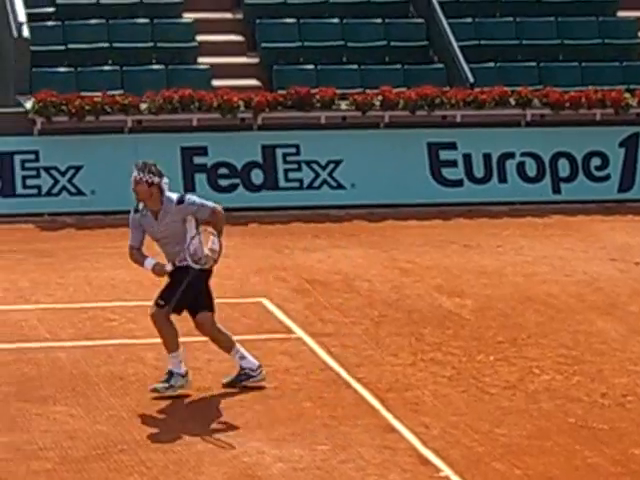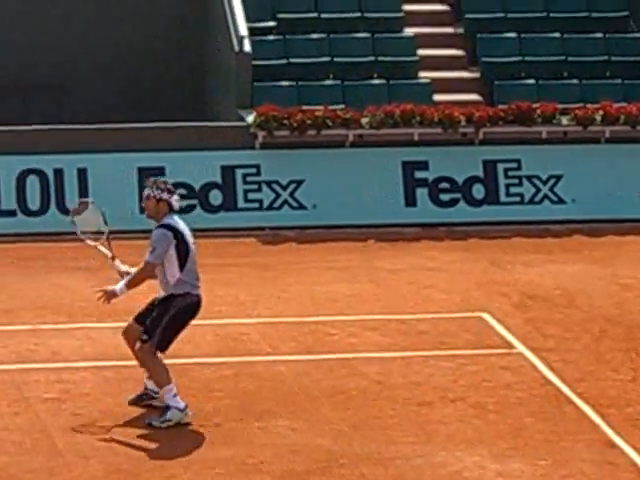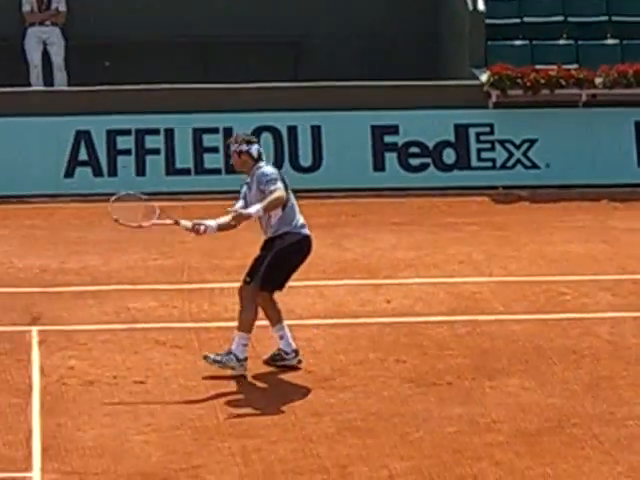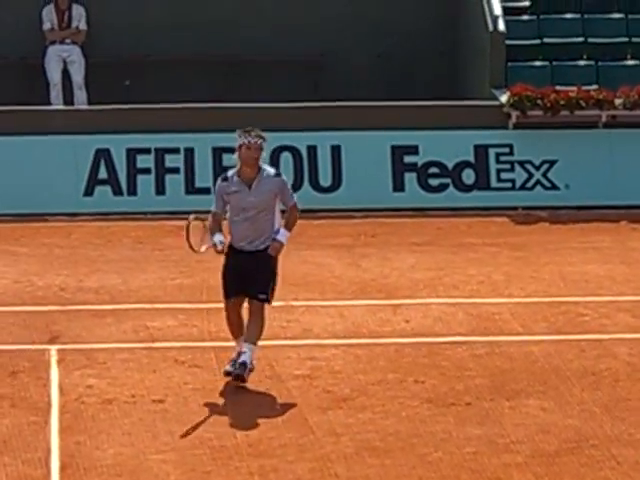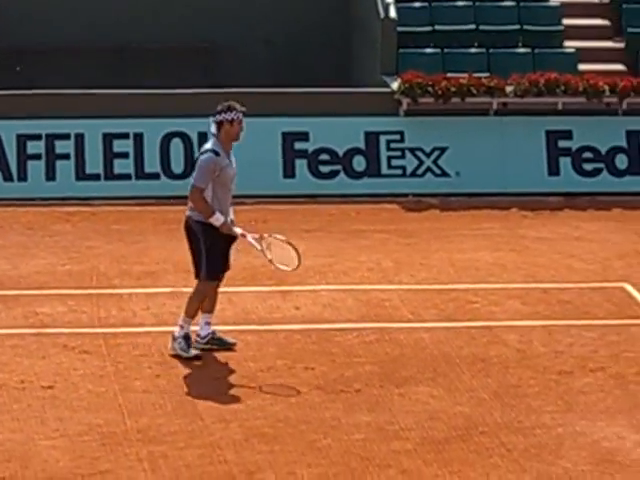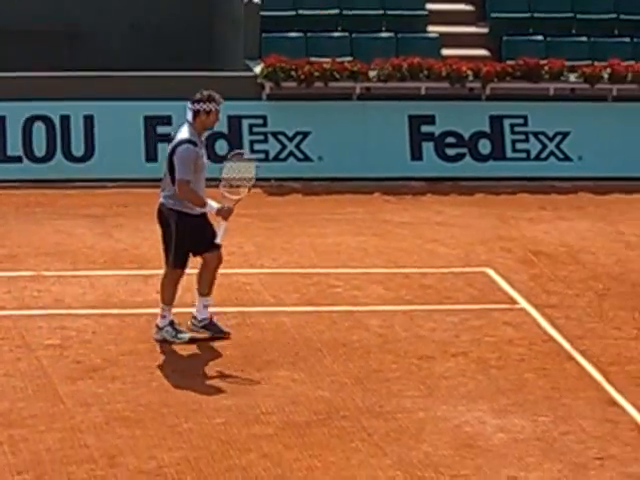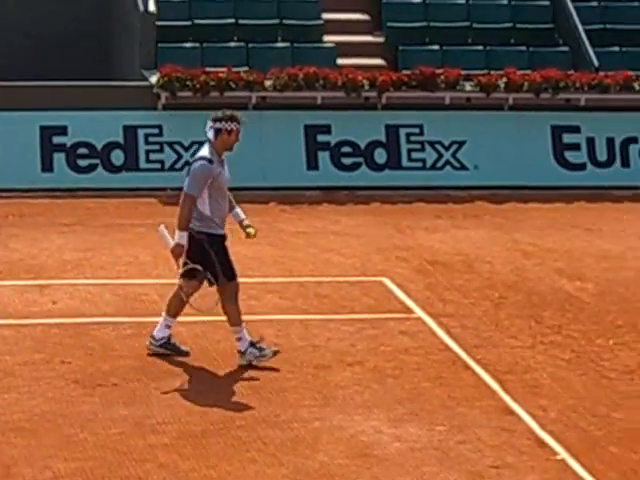
dt=0.7s
person 1, frame 1
left shoulder: (181, 203)
right shoulder: (138, 215)
left elbow: (217, 212)
right elbow: (134, 251)
left wrist: (217, 245)
right wrist: (150, 264)
left hip: (194, 269)
right hip: (179, 269)
left knee: (159, 315)
right knee: (206, 326)
left ankle: (178, 372)
right ankle: (249, 367)
person 1, frame 2
left shoulder: (164, 231)
right shoulder: (174, 227)
left elbow: (147, 271)
left wrist: (118, 289)
right wrist: (130, 271)
left hip: (183, 300)
right hip: (173, 297)
left knee: (145, 352)
right knee: (130, 333)
left ankle: (176, 407)
right ankle: (154, 390)
person 1, frame 3
left shoulder: (265, 173)
right shoulder: (249, 184)
left elbow: (281, 197)
right elbow: (234, 219)
left wrist: (253, 211)
right wrist: (208, 226)
left hip: (290, 240)
right hip: (286, 241)
left knee: (248, 292)
right knee: (262, 295)
left ankle: (238, 356)
right ankle: (288, 350)
person 1, frame 4
left shoulder: (276, 179)
right shoulder: (225, 183)
left elbow: (293, 210)
right elbow: (217, 216)
left wrist: (281, 239)
right wrist: (217, 237)
left hip: (264, 251)
right hip: (236, 250)
left knee: (256, 307)
right knee: (232, 306)
left ankle: (245, 362)
right ankle: (242, 354)
person 1, frame 5
left shoulder: (226, 152)
right shoulder: (210, 157)
right elbow: (195, 195)
left wrist: (229, 217)
right wrist: (220, 222)
left hip: (214, 225)
right hip: (203, 226)
left knee: (212, 281)
right knee: (209, 282)
left ankle: (205, 333)
right ankle: (180, 337)
person 1, frame 6
left shoulder: (194, 138)
right shoulder: (186, 146)
right elbow: (184, 190)
right wrist: (215, 208)
left hip: (192, 213)
right hip: (176, 214)
left knee: (213, 258)
right knee: (175, 269)
left ankle: (202, 317)
right ankle: (164, 325)
person 1, frame 7
left shoulder: (218, 160)
right shoulder: (204, 164)
right elbow: (186, 202)
left wrist: (242, 220)
right wrist: (180, 240)
left hip: (210, 235)
right hip: (205, 237)
left knee: (188, 286)
right knee: (230, 289)
left ankle: (160, 337)
right ankle: (245, 347)
